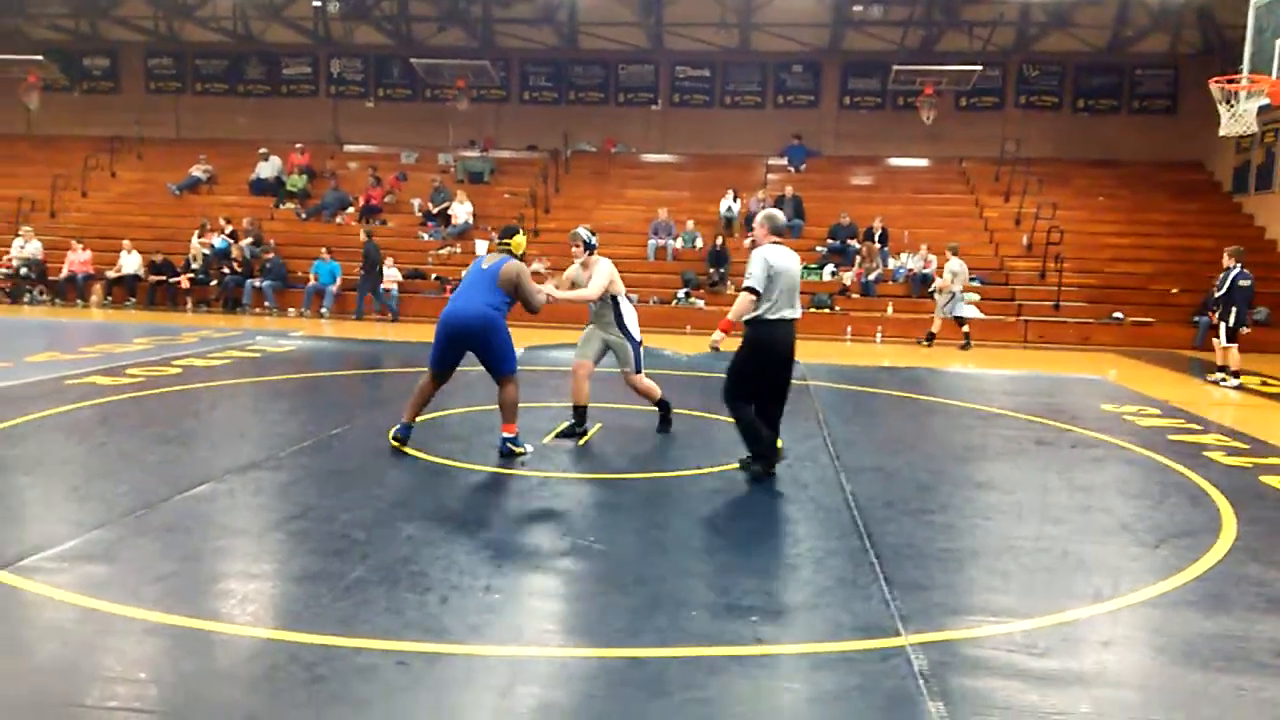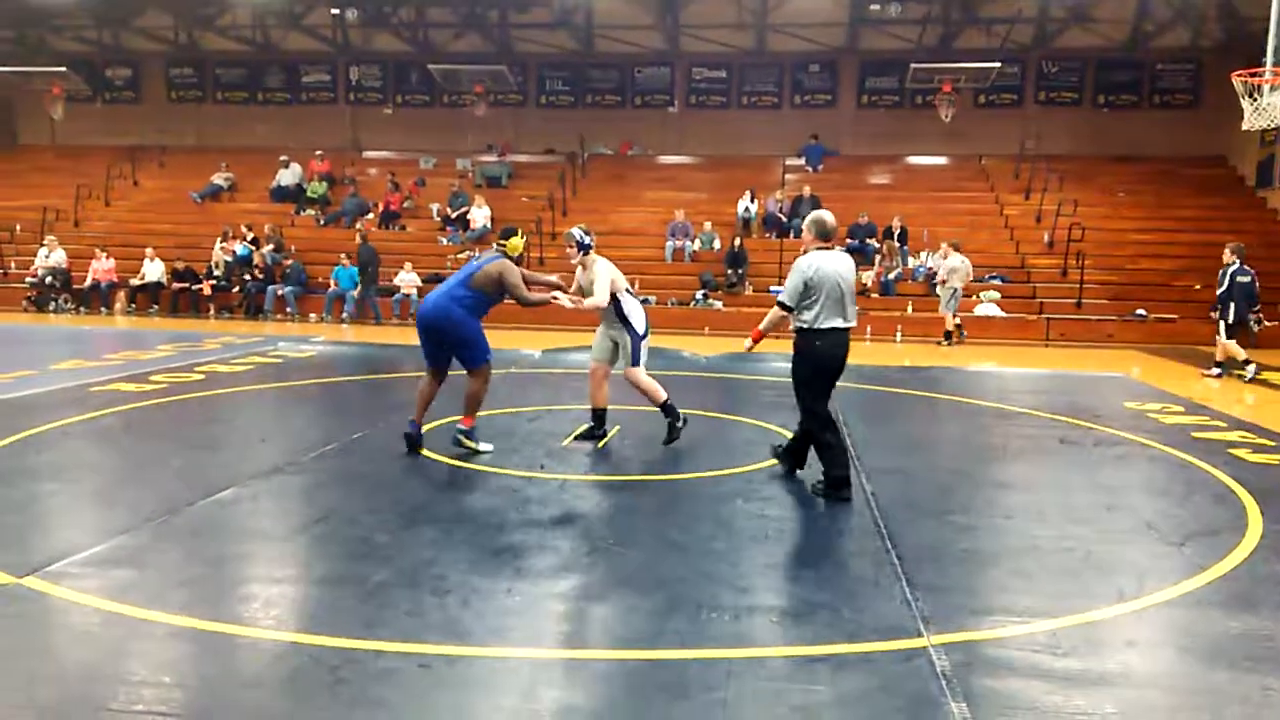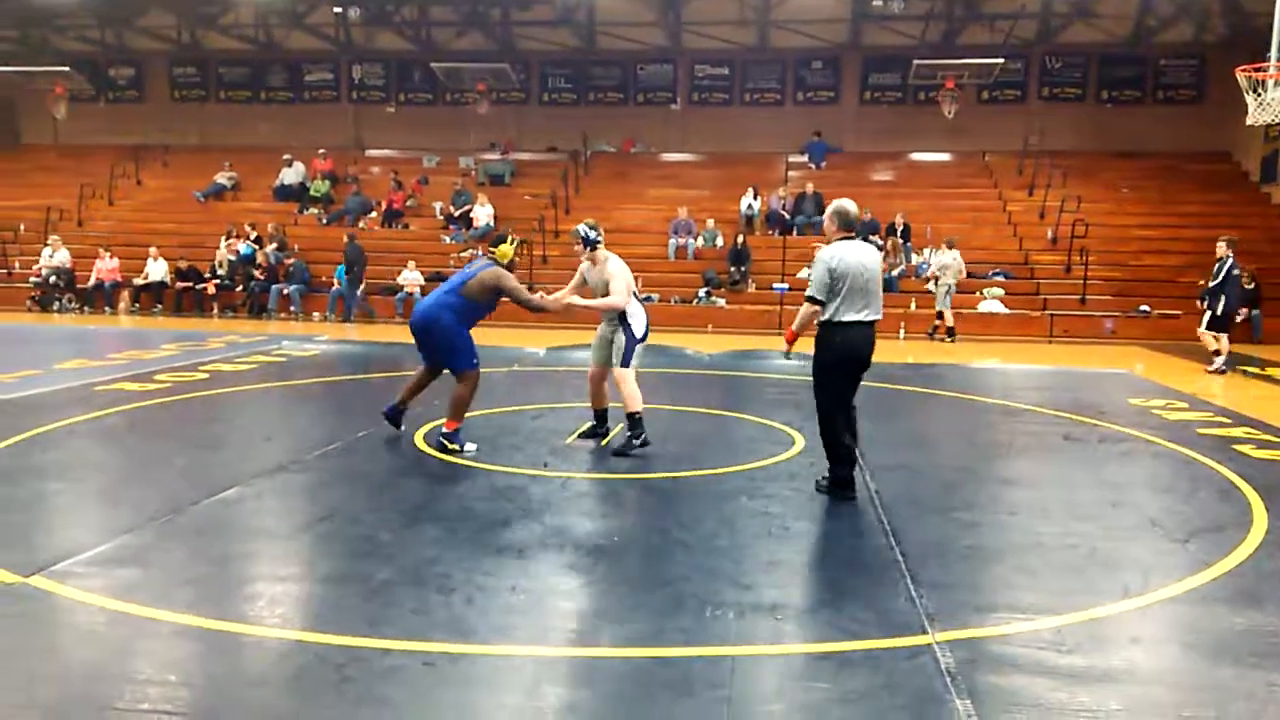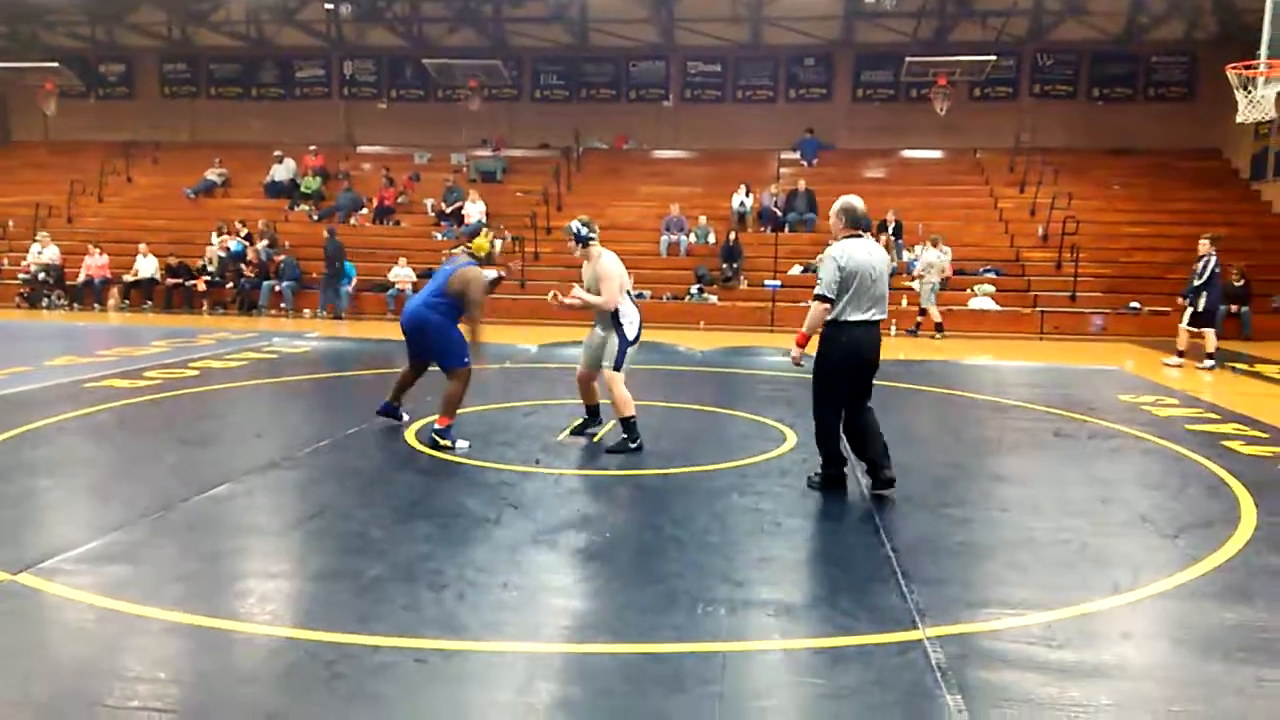
dt=0.2s
person 1, frame 1
left shoulder: (763, 255)
right shoulder: (793, 258)
left elbow: (750, 296)
left wrist: (724, 327)
left hip: (763, 333)
right hip: (786, 333)
left knee: (737, 395)
right knee: (771, 402)
left ankle: (764, 456)
right ankle: (765, 459)
person 1, frame 2
left shoulder: (805, 264)
right shoulder: (847, 261)
left elbow: (783, 309)
left wrist: (755, 336)
left hip: (814, 343)
right hip: (840, 341)
left knee: (816, 412)
right knee: (816, 406)
left ankle: (837, 480)
right ankle: (794, 454)
person 1, frame 3
left shoulder: (828, 255)
right shoulder: (872, 252)
left elbow: (813, 306)
left wrist: (790, 337)
left hip: (836, 337)
right hip: (865, 335)
left knee: (831, 409)
right knee: (843, 403)
left ankle: (841, 479)
right ankle: (846, 464)
person 1, frame 4
left shoulder: (836, 253)
right shoulder: (879, 251)
left elbow: (822, 304)
left wrist: (801, 342)
left hip: (841, 338)
right hip: (871, 337)
left knee: (828, 410)
right knee: (858, 407)
left ankle: (833, 477)
right ankle: (881, 472)
person 2, frame 1
left shoulder: (604, 267)
right shoulder: (575, 269)
left elbow: (592, 294)
right elbow: (561, 291)
left wrist: (558, 294)
left hip: (623, 327)
right hip: (598, 327)
left knee: (635, 380)
right knee: (579, 370)
left ankle: (665, 410)
right ankle: (578, 423)
person 2, frame 2
left shoulder: (601, 267)
right shoulder: (580, 271)
left elbow: (600, 301)
right elbow: (575, 297)
left wrist: (572, 305)
left hip: (631, 323)
right hip: (609, 325)
left knee: (634, 374)
right knee: (596, 372)
left ankle: (675, 417)
right ankle: (597, 426)
person 2, frame 3
left shoulder: (613, 265)
right shoulder: (586, 267)
left elbow: (619, 302)
right elbow: (569, 293)
left wrist: (583, 302)
right wrist: (548, 299)
left hip: (631, 325)
right hip: (609, 325)
left knee: (623, 376)
right knee: (595, 375)
left ankle: (637, 434)
right ankle: (600, 425)
person 2, frame 4
left shoulder: (606, 263)
right shoulder: (588, 264)
left elbow: (610, 303)
right elbow: (590, 300)
left wrist: (580, 296)
right wrist: (564, 301)
left hip: (624, 326)
right hip: (603, 327)
left knee: (612, 380)
right knee: (584, 376)
left ankle: (633, 438)
right ankle: (592, 417)
person 3, frame 1
left shoulder: (480, 261)
right shoulder: (518, 268)
right elbow: (534, 306)
right wrist: (539, 294)
left hip: (451, 319)
right hip: (485, 325)
left knee: (434, 378)
right knee: (508, 381)
left ankle: (404, 428)
right ankle: (510, 439)
person 3, frame 2
left shoulder: (488, 255)
right shoulder: (505, 267)
left elbow: (520, 275)
right elbow: (523, 297)
left wrist: (549, 281)
right wrist: (549, 298)
left hip: (428, 311)
right hip: (453, 316)
left knee: (435, 374)
right knee: (480, 372)
left ankle: (414, 427)
right ankle: (466, 432)
person 3, frame 3
left shoulder: (482, 263)
right shoulder: (500, 276)
left elbow: (513, 287)
right elbow: (527, 302)
left wrist: (537, 297)
right wrist: (555, 306)
left hip: (423, 313)
right hip: (443, 321)
left knee: (433, 368)
right knee: (469, 377)
left ankle: (396, 409)
right ankle: (449, 435)
person 3, frame 4
left shoulder: (463, 262)
right shoulder: (474, 274)
left elbow: (479, 289)
right elbow: (473, 309)
left wrist: (496, 279)
right wrist: (475, 341)
left hip: (412, 316)
right hip: (432, 323)
left knee: (417, 365)
right knee: (460, 373)
left ankle: (391, 405)
right ankle: (442, 432)
